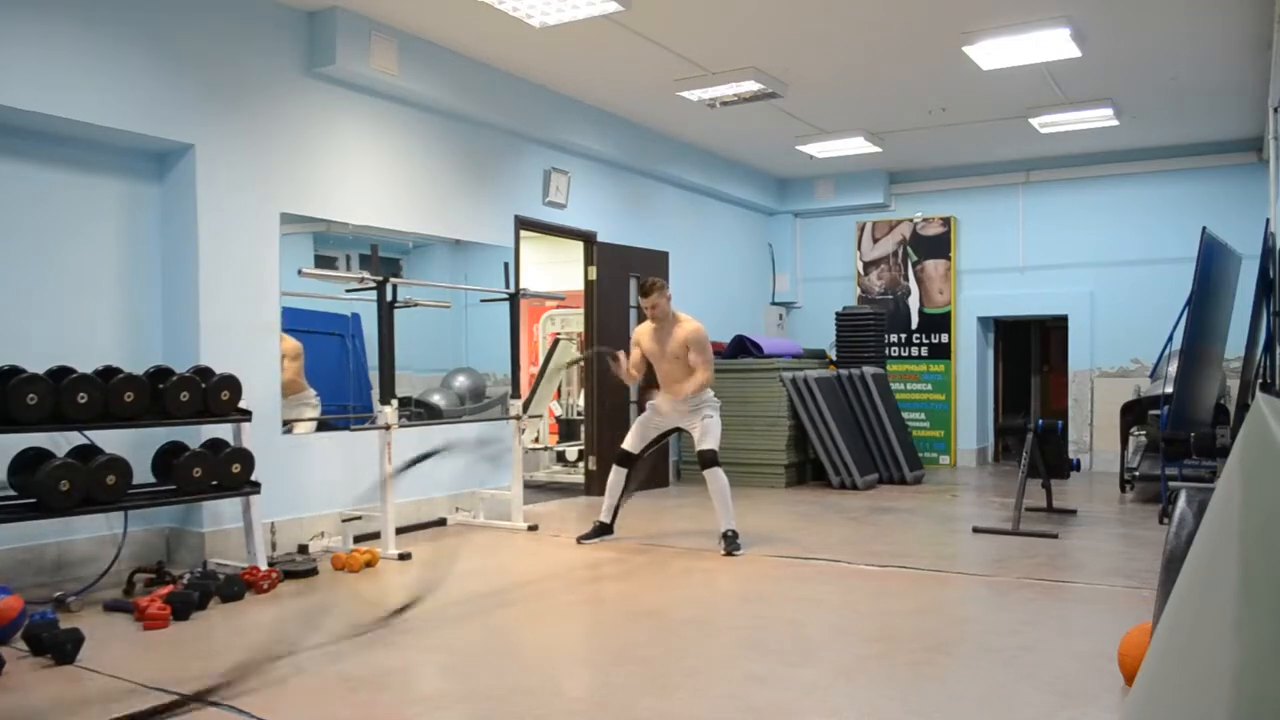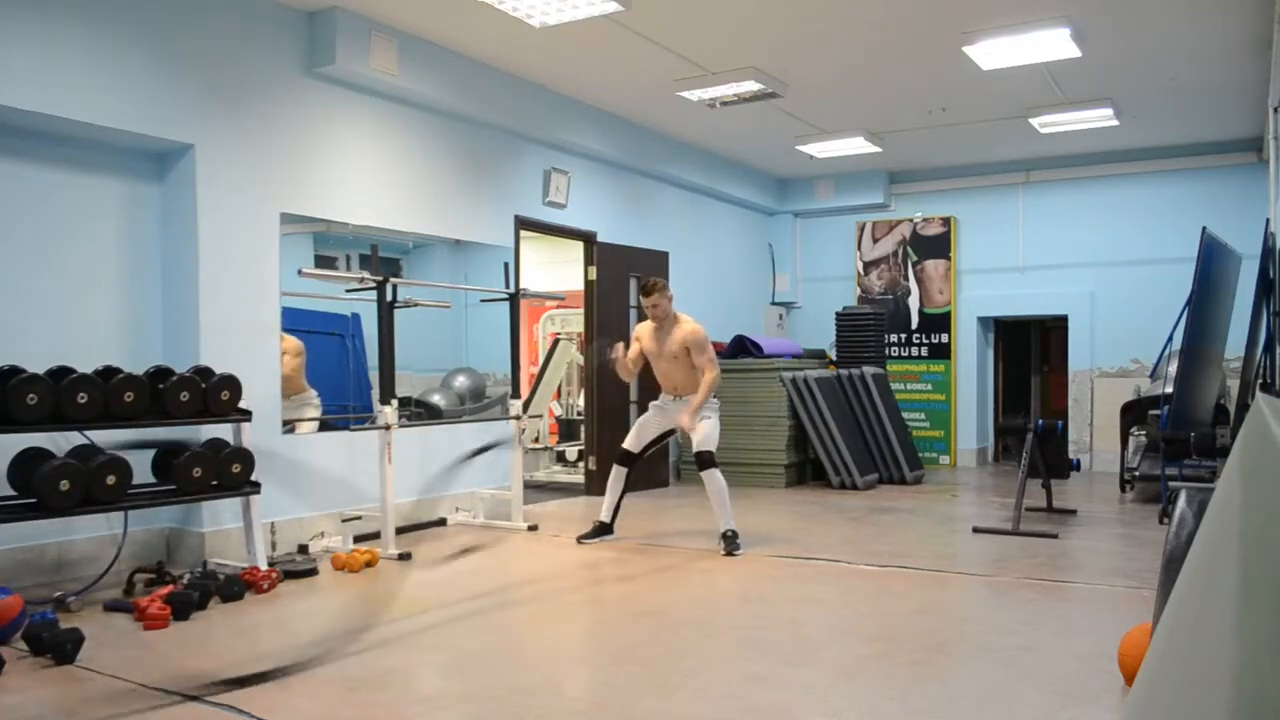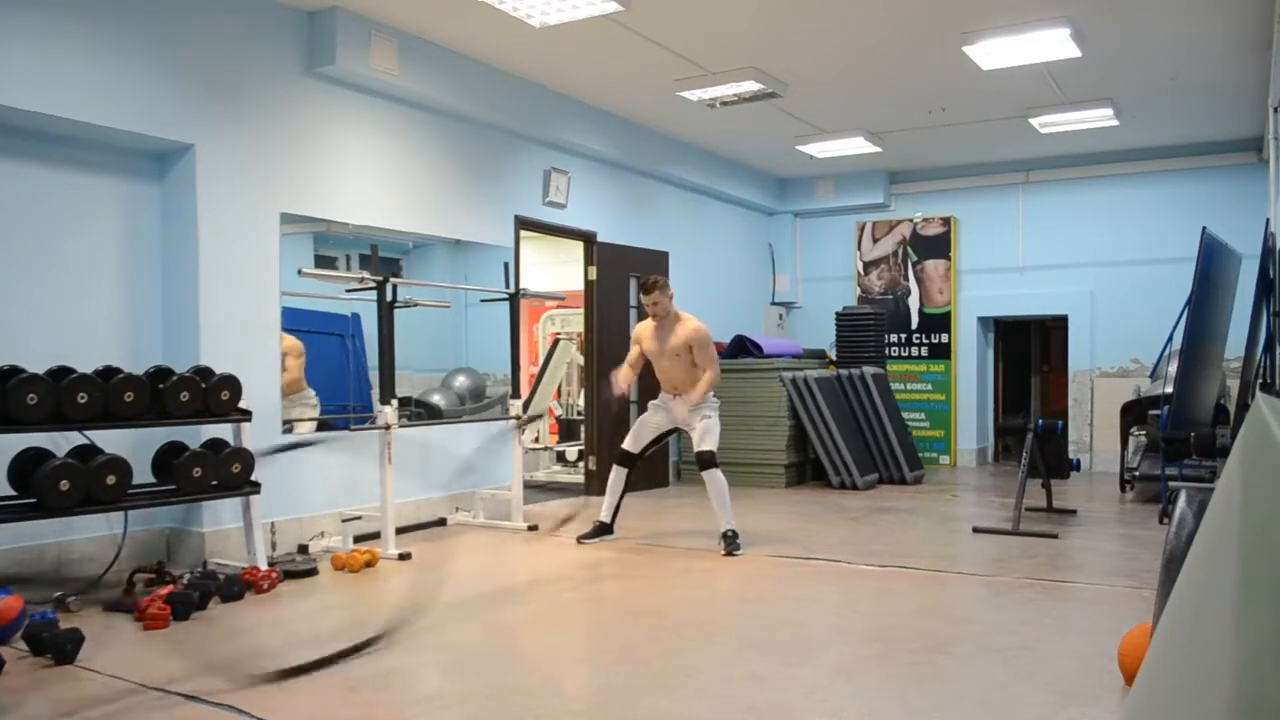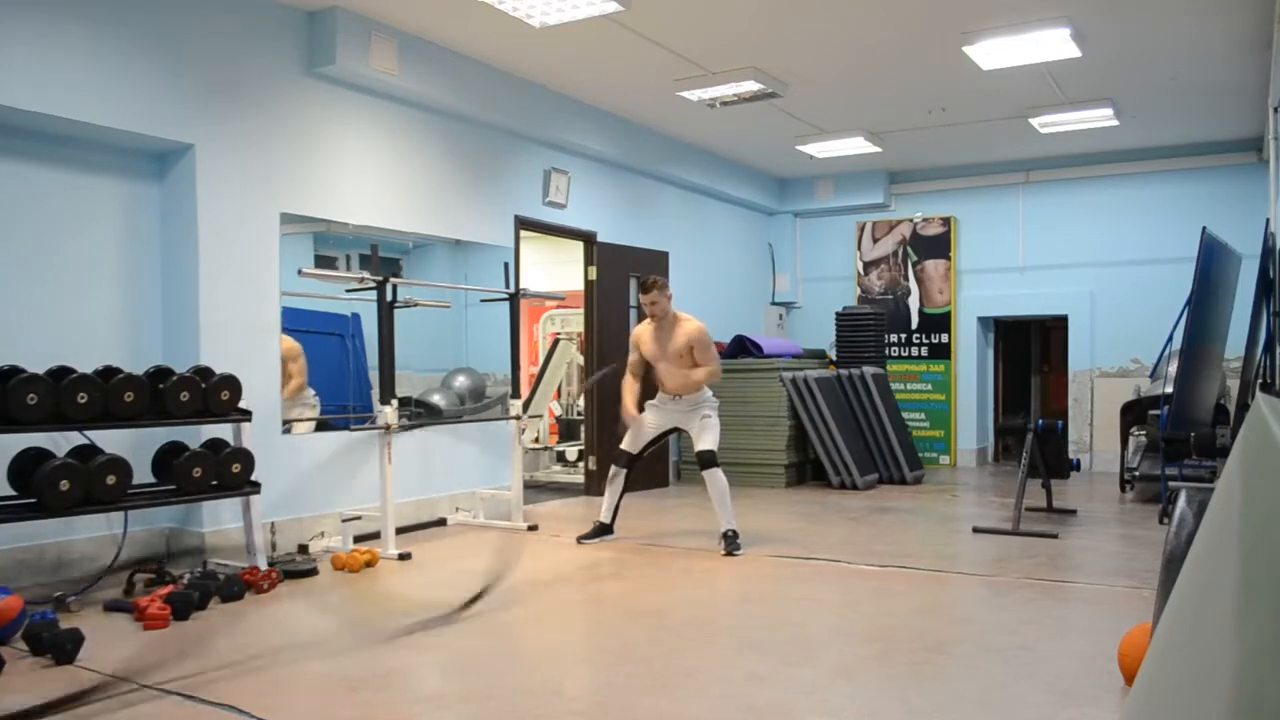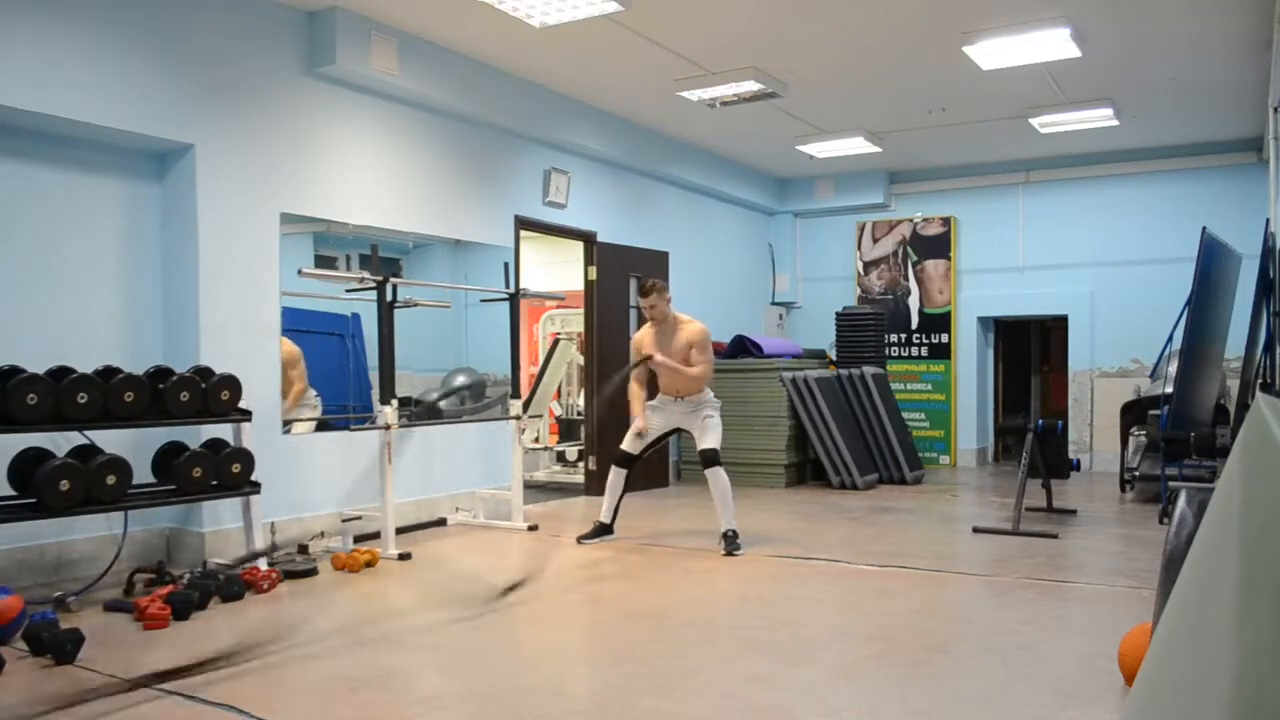
dt=0.3s
person 1, frame 1
left shoulder: (692, 331)
right shoulder: (641, 333)
left elbow: (704, 374)
right elbow: (634, 377)
left wrist: (676, 397)
right wrist: (623, 369)
left hip: (698, 405)
right hip: (663, 406)
left knee: (708, 461)
right knee: (622, 458)
left ankle: (729, 532)
right ankle: (605, 523)
person 1, frame 2
left shoulder: (691, 331)
right shoulder: (641, 331)
left elbow: (712, 373)
right elbow: (628, 374)
left wrist: (691, 413)
right wrist: (619, 361)
left hip: (699, 407)
right hip: (664, 405)
left knee: (705, 462)
right knee: (623, 457)
left ankle: (728, 532)
right ankle: (605, 523)
person 1, frame 3
left shoulder: (694, 330)
right shoulder: (641, 331)
left elbow: (712, 372)
right elbow: (630, 368)
left wrist: (689, 404)
right wrist: (622, 379)
left hip: (699, 405)
right hip: (663, 404)
left knee: (707, 462)
right knee: (623, 457)
left ankle: (729, 532)
right ankle: (605, 523)
person 1, frame 4
left shoulder: (693, 330)
right shoulder: (639, 333)
left elbow: (713, 370)
right elbow: (632, 376)
left wrist: (678, 377)
right wrist: (629, 405)
left hip: (697, 405)
right hip: (662, 404)
left knee: (707, 461)
right knee: (621, 458)
left ankle: (729, 532)
right ankle: (605, 524)
person 1, frame 5
left shoulder: (695, 331)
right shoulder: (641, 338)
left elbow: (703, 376)
right elbow: (636, 382)
left wrist: (668, 365)
right wrist: (638, 417)
left hip: (699, 406)
right hip: (663, 406)
left knee: (710, 461)
right knee: (621, 459)
left ankle: (729, 532)
right ankle: (605, 524)
